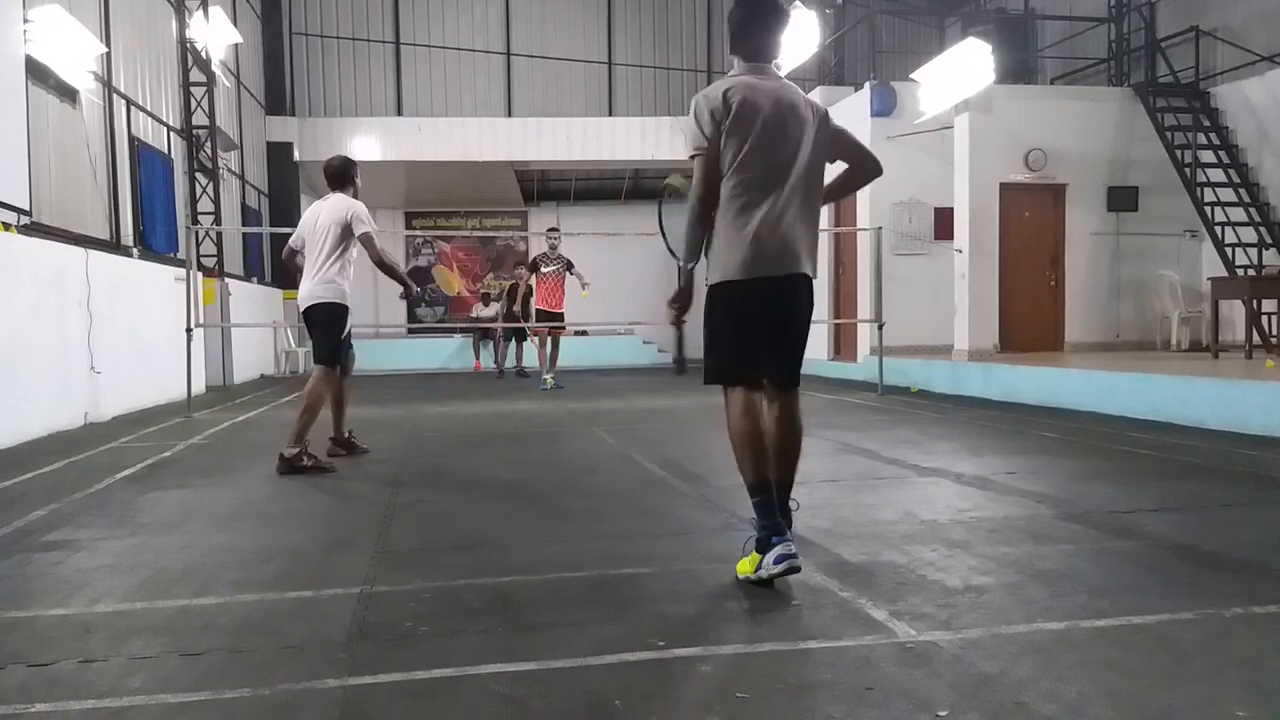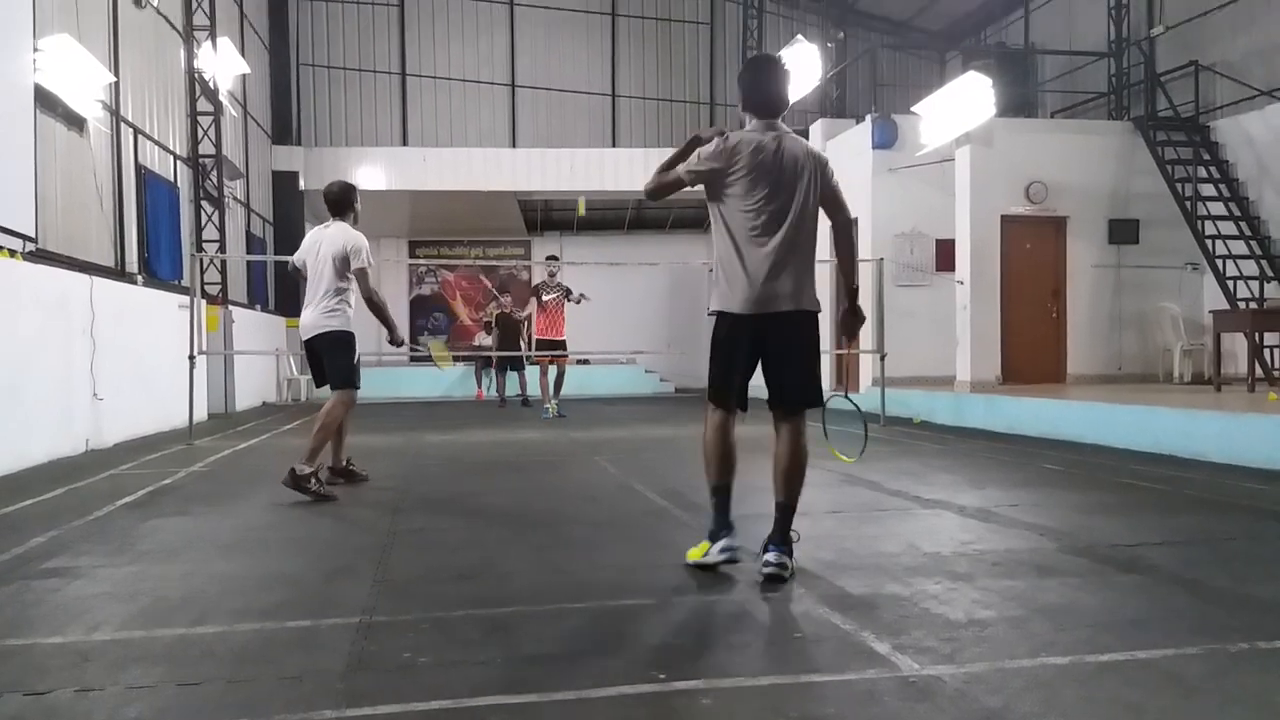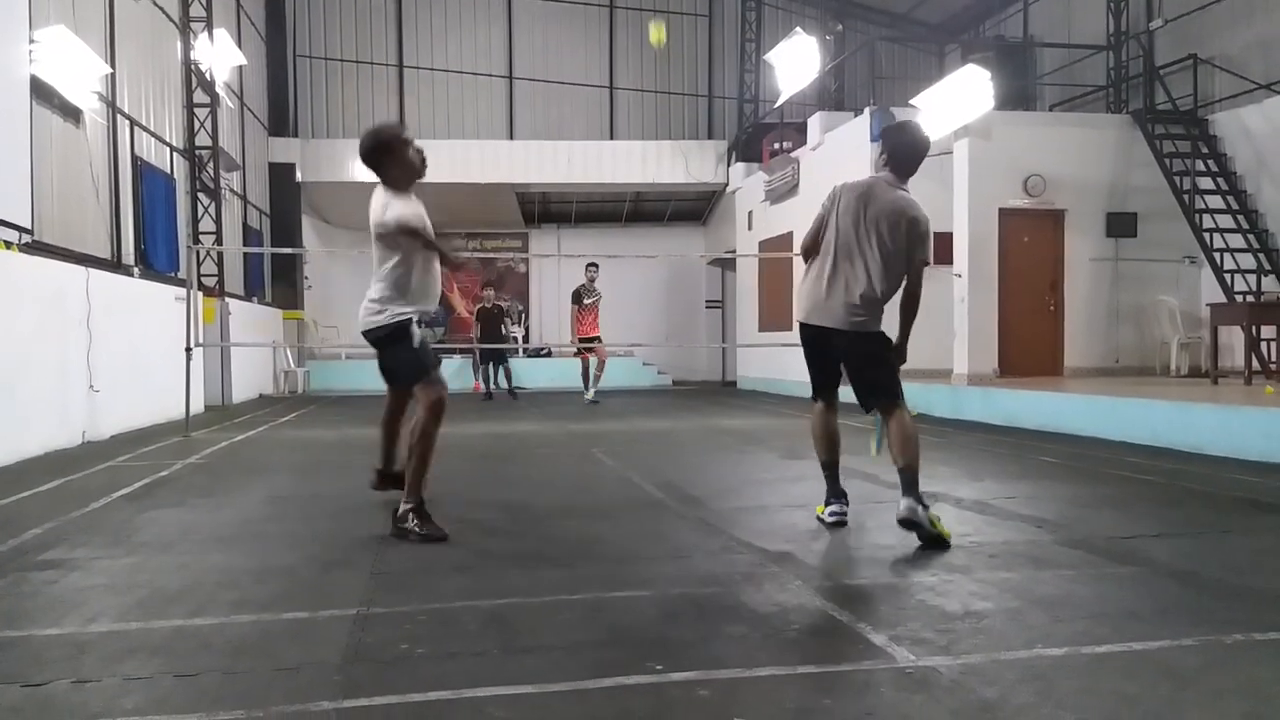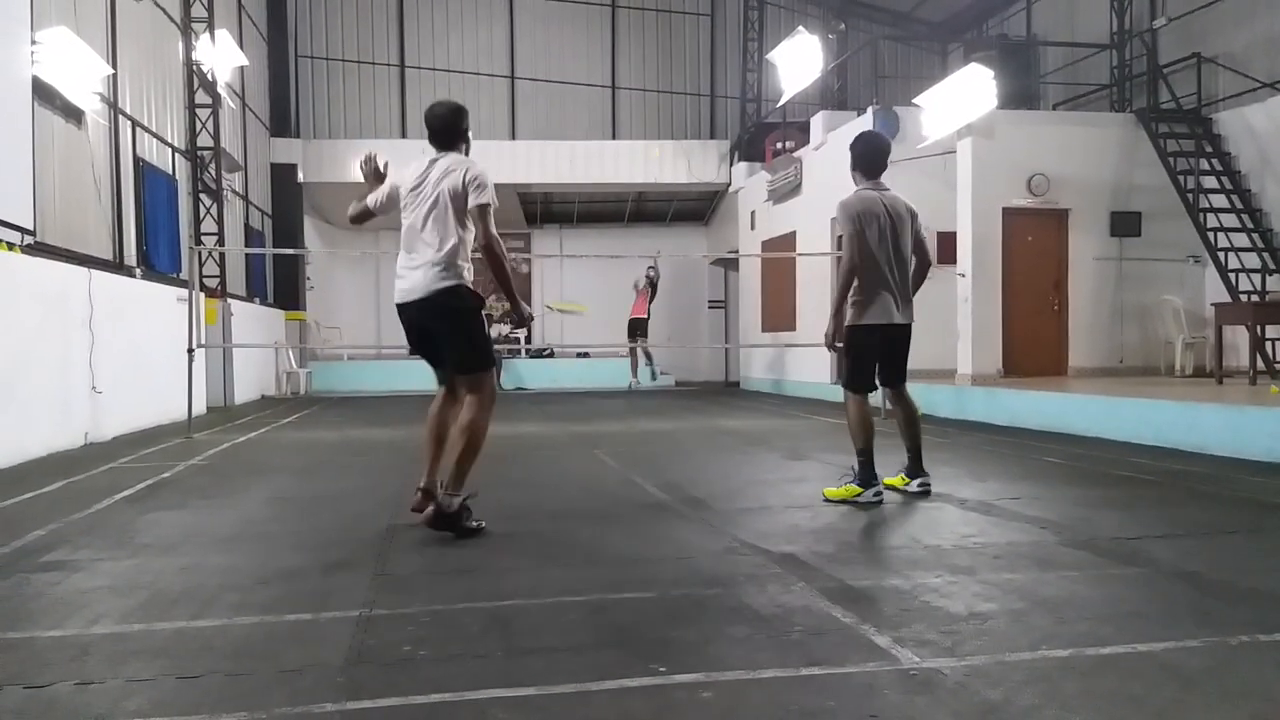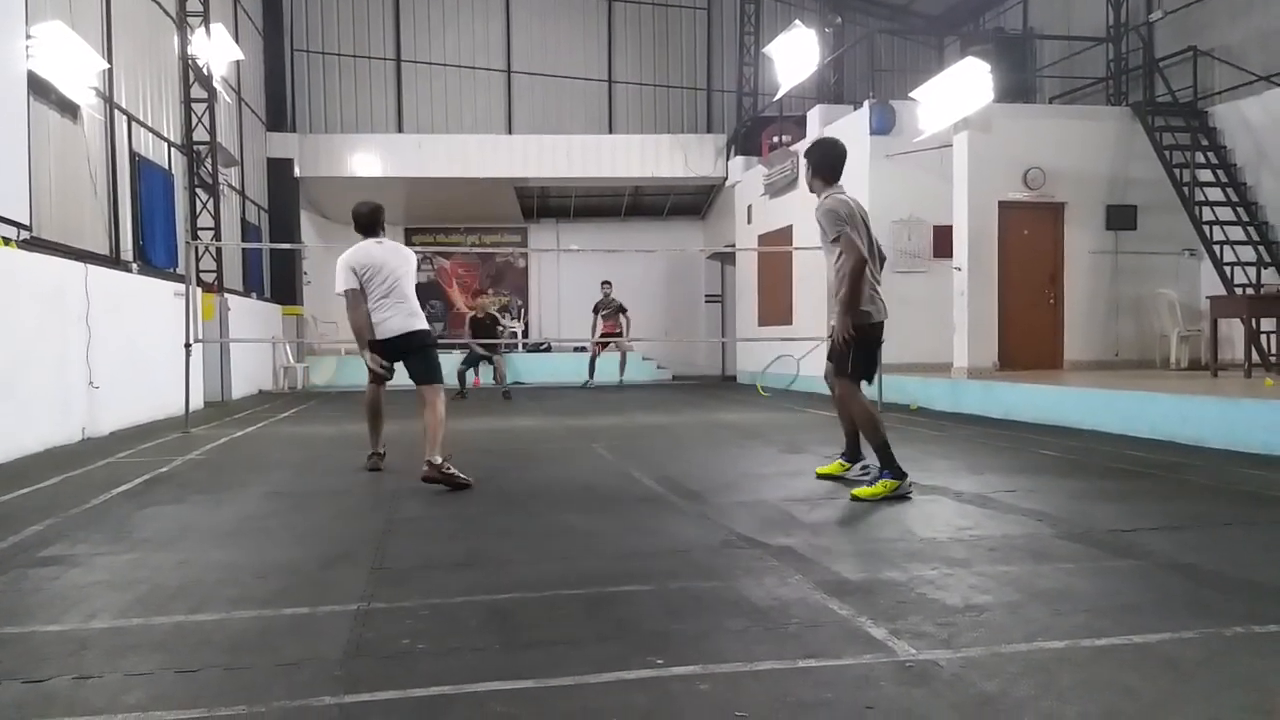
dt=1s
person 1, frame 1
left shoulder: (716, 99)
right shoulder: (806, 105)
left elbow: (704, 191)
right elbow: (868, 166)
left wrist: (686, 270)
left hip: (736, 265)
right hip: (795, 265)
left knee: (740, 393)
right knee: (781, 391)
left ankle: (773, 536)
right ankle: (779, 519)
person 1, frame 2
left shoulder: (724, 150)
right shoulder: (811, 157)
left elbow: (652, 190)
right elbow: (844, 225)
left wrist: (692, 144)
right wrist: (850, 296)
left hip: (739, 304)
right hip: (797, 306)
left knee: (720, 411)
right knee: (790, 420)
left ankle: (721, 531)
right ankle: (780, 543)
person 1, frame 3
left shoulder: (844, 192)
right shoulder: (915, 216)
left elbow: (807, 249)
right elbow: (913, 290)
right wrist: (902, 340)
left hip: (813, 315)
right hip: (860, 322)
left knee: (824, 403)
right knee: (894, 409)
left ankle: (835, 498)
right ankle: (912, 500)
person 1, frame 4
left shoulder: (851, 205)
right shoulder: (904, 207)
left elbow: (849, 263)
right elbow: (924, 260)
left wrist: (834, 317)
left hip: (865, 314)
right hip: (900, 315)
left knee: (855, 393)
right knee: (897, 389)
left ankle: (866, 480)
right ankle: (916, 472)
person 1, frame 5
left shoulder: (828, 207)
right shoulder: (849, 203)
left elbow: (856, 258)
right elbow: (877, 256)
left wrist: (843, 315)
left hip: (857, 314)
right hip: (864, 310)
left knee: (847, 389)
right knee: (835, 378)
left ankle: (893, 474)
right ankle: (852, 458)
person 2, frame 1
left shoulder: (312, 210)
right shoulder: (353, 208)
left elbow: (289, 255)
right elbow: (377, 257)
right wrist: (408, 284)
left hip: (309, 298)
right hip: (330, 298)
left knee: (342, 365)
right knee: (326, 371)
left ankle: (340, 436)
right ankle: (293, 452)
person 2, frame 2
left shoulder: (313, 236)
right shoulder: (353, 239)
left elbow: (297, 267)
right elbow: (368, 294)
right wrist: (393, 329)
left hip: (310, 325)
right hip: (334, 326)
left knee: (342, 393)
right knee: (344, 396)
left ankle: (339, 464)
right ankle: (304, 469)
person 2, frame 3
left shoulder: (402, 197)
right shoulder: (391, 206)
right elbow: (409, 231)
left hip: (402, 315)
right hip: (393, 317)
left knee: (400, 394)
right knee: (432, 397)
left ankle: (389, 470)
right ankle: (410, 508)
person 2, frame 4
left shoulder: (407, 178)
right shoulder: (471, 173)
left elbow: (355, 215)
right elbow: (487, 241)
left wrist: (373, 185)
right wrist: (516, 303)
left hip: (407, 296)
right hip: (446, 291)
left knee: (451, 389)
right knee: (481, 394)
left ankle: (429, 488)
right ankle: (449, 502)
person 2, frame 5
left shoulder: (348, 258)
right shoulder: (407, 253)
left elbow: (355, 307)
left wrist: (365, 351)
left hip: (379, 335)
right hip: (416, 330)
left knee: (376, 383)
right knee: (434, 398)
left ankle: (376, 452)
right ankle: (434, 461)
